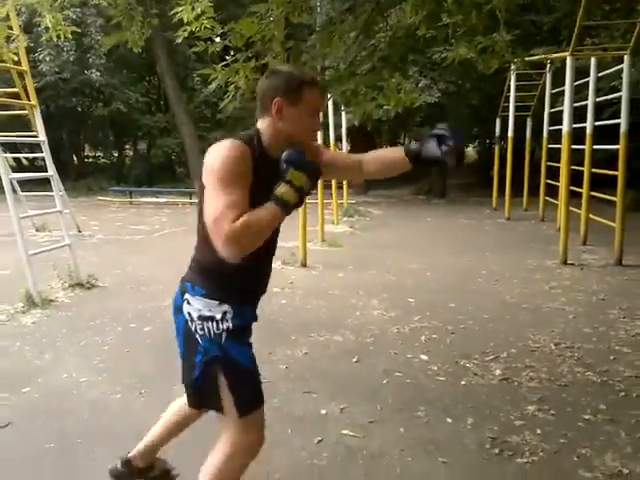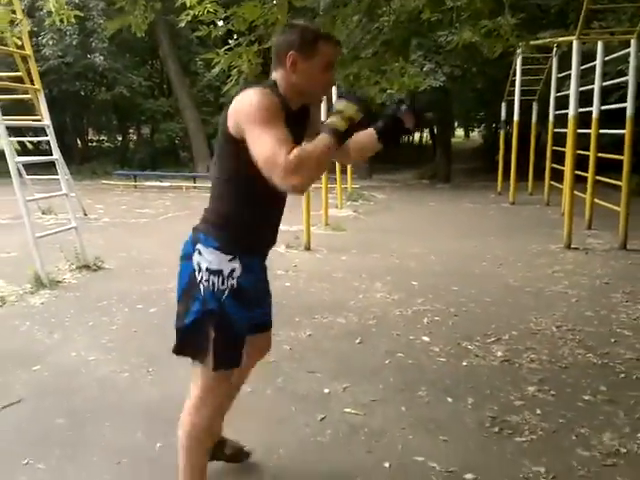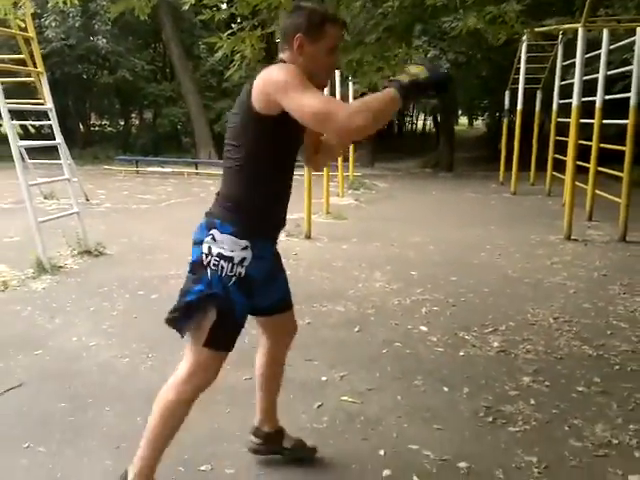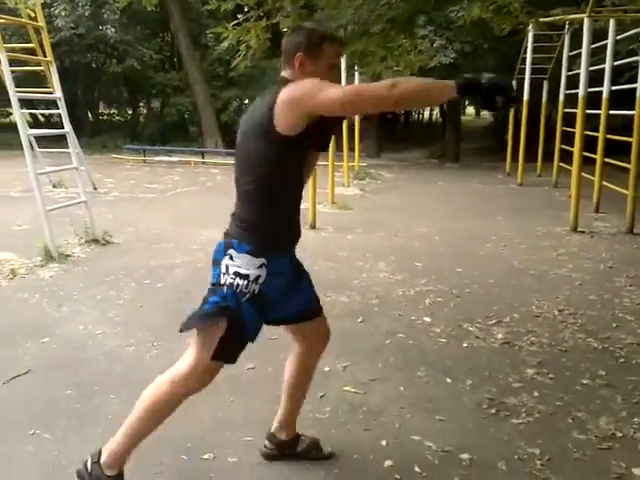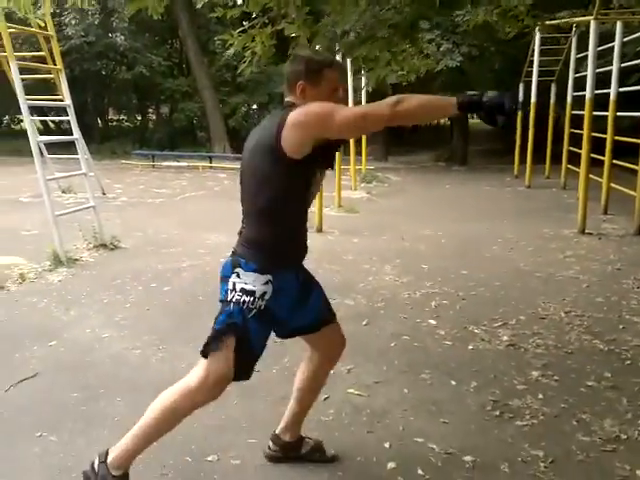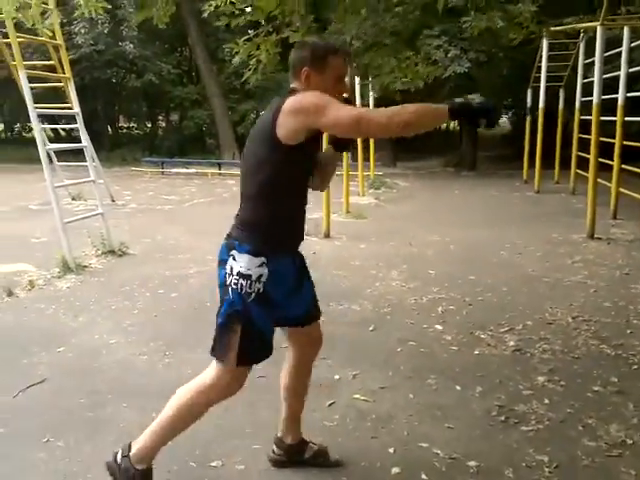
dt=0.1s
person 1, frame 1
left shoulder: (290, 149)
right shoulder: (229, 156)
left elbow: (361, 165)
right elbow: (231, 245)
left wrist: (419, 152)
right wrist: (288, 194)
left hip: (235, 303)
right hip: (210, 308)
left knee: (208, 397)
right knee: (247, 435)
person 1, frame 2
left shoulder: (298, 109)
right shoulder: (256, 102)
left elbow: (343, 151)
right elbow: (291, 176)
left wrist: (384, 130)
right wrist: (338, 125)
left hip: (246, 258)
right hip: (220, 259)
left knee: (255, 348)
right knee: (215, 387)
left ankle: (211, 436)
person 1, frame 3
left shoulder: (287, 91)
right shoulder: (278, 79)
left elbow: (319, 159)
right elbow: (346, 124)
left wrist: (376, 112)
right wrist: (404, 88)
left hip: (255, 241)
right hip: (229, 243)
left knee: (280, 331)
right knee: (202, 367)
left ankle: (267, 430)
person 1, frame 4
left shoulder: (284, 109)
right shoulder: (297, 97)
right elbow: (387, 95)
left wrist: (322, 133)
right wrist: (465, 86)
left hip: (275, 255)
right hip: (249, 260)
left knee: (314, 337)
right knee: (196, 371)
left ankle: (282, 436)
person 1, frame 5
left shoulder: (280, 131)
right shoulder: (304, 119)
right elbow: (392, 111)
left wrist: (326, 152)
right wrist: (466, 103)
left hip: (285, 270)
right hip: (255, 278)
left knee: (329, 344)
right knee: (208, 381)
left ankle: (287, 439)
person 1, frame 6
left shoulder: (293, 121)
right shoulder: (301, 107)
left elbow: (316, 181)
right elbow: (383, 123)
left wrist: (334, 147)
right wrist: (457, 110)
left hip: (280, 255)
right hip: (252, 261)
left knee: (308, 342)
right knee: (226, 380)
left ankle: (289, 441)
